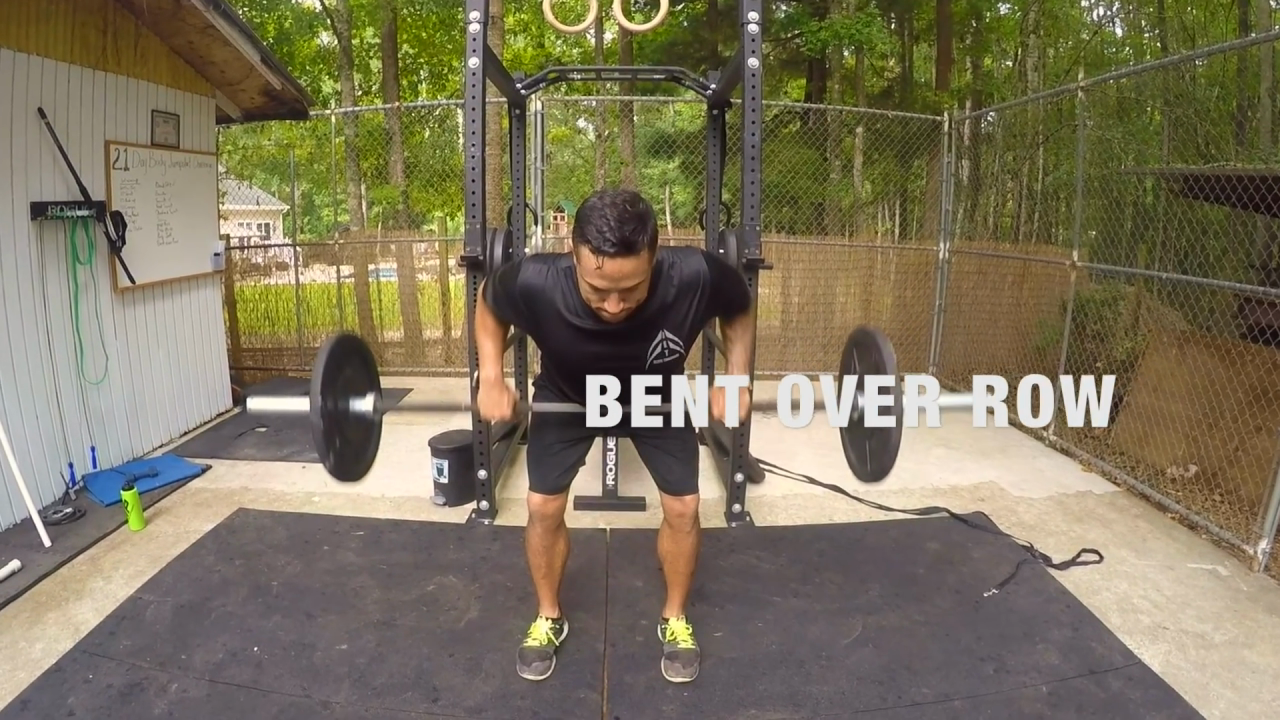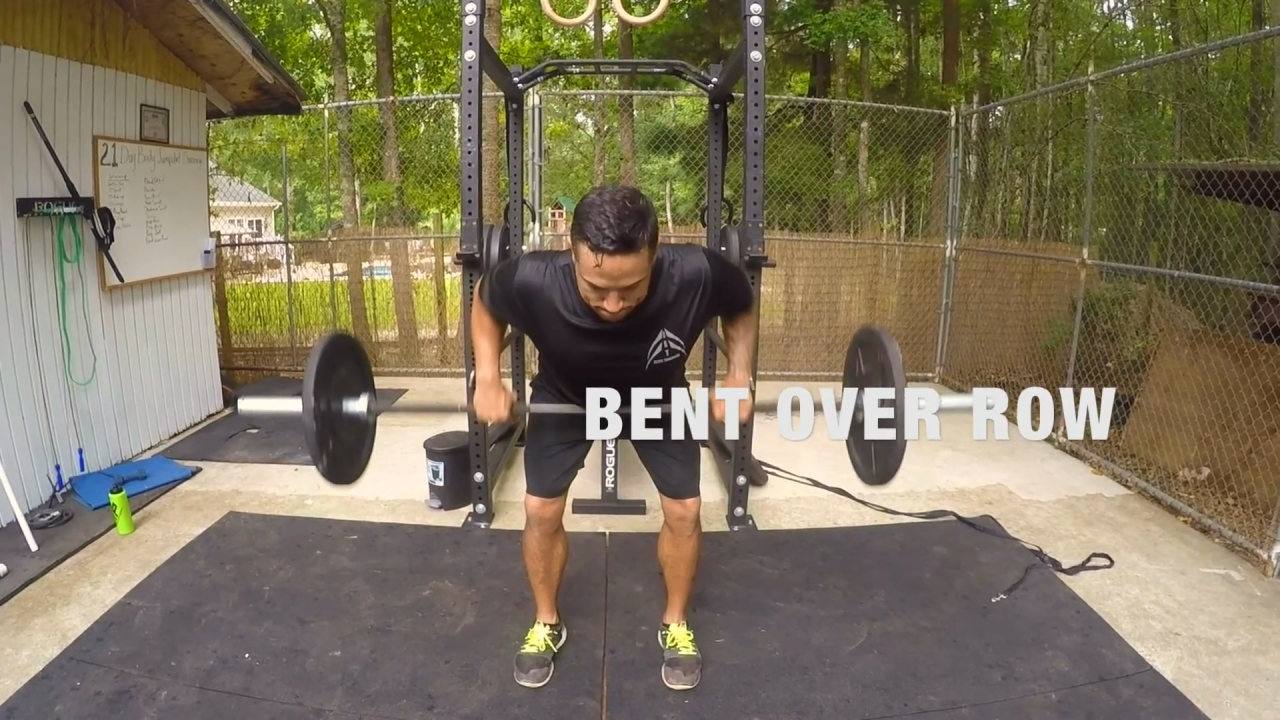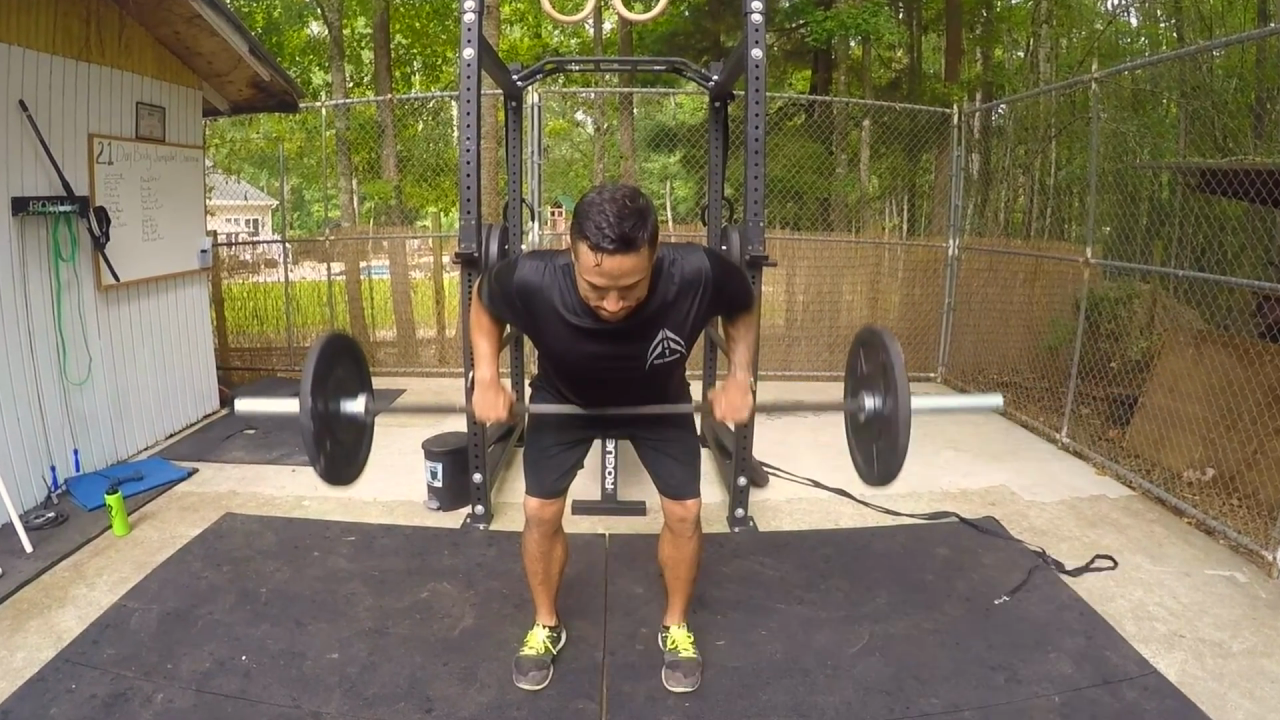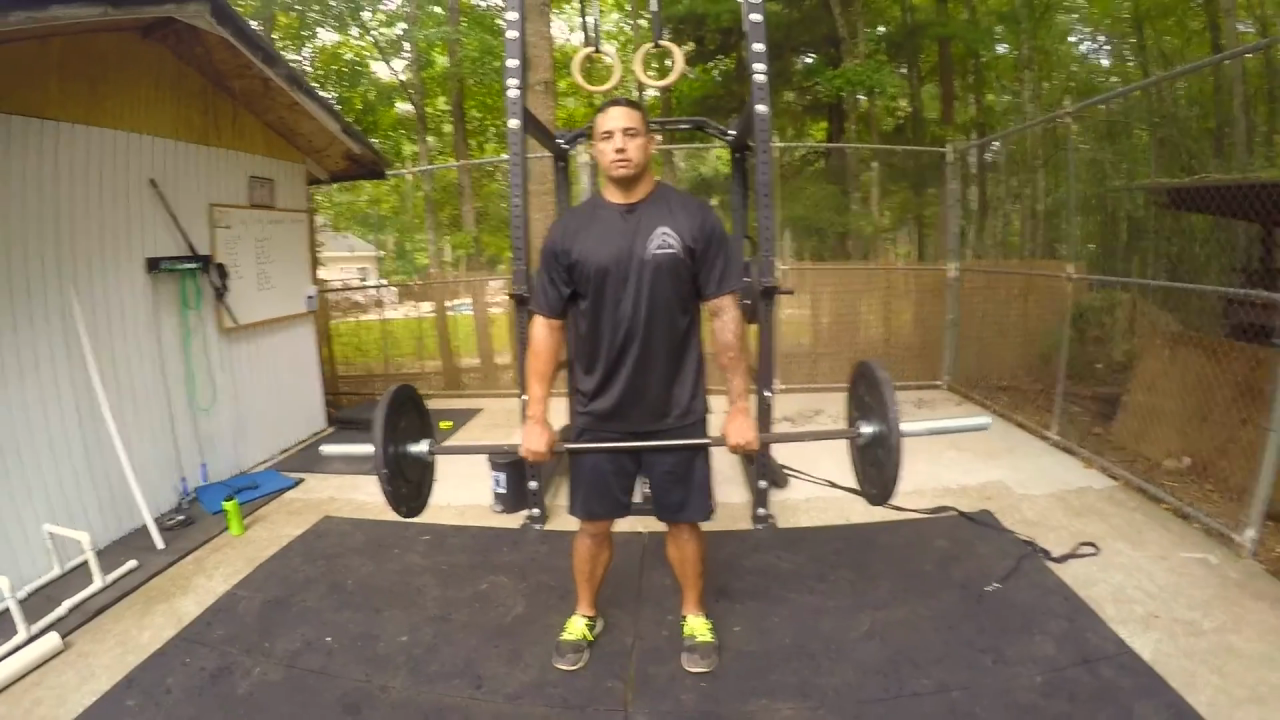
dt=0.5s
person 1, frame 1
left shoulder: (696, 275)
right shoulder: (534, 281)
left elbow: (739, 307)
right elbow: (488, 302)
left wrist: (736, 378)
right wrist: (491, 377)
left hip: (658, 397)
right hip: (565, 397)
left knee: (683, 506)
right knee: (543, 505)
left ankle: (674, 618)
right ankle: (548, 618)
person 1, frame 2
left shoulder: (697, 274)
right shoulder: (531, 280)
left elbow: (742, 307)
right elbow: (484, 301)
left wrist: (738, 378)
right wrist: (487, 378)
left hip: (659, 397)
right hip: (563, 398)
left knee: (684, 510)
right knee: (541, 508)
left ankle: (675, 625)
right ankle: (546, 623)
person 1, frame 3
left shoulder: (695, 272)
right shoulder: (530, 279)
left elbow: (742, 308)
right elbow: (485, 303)
left wrist: (739, 379)
right wrist: (486, 380)
left hip: (658, 405)
right hip: (563, 402)
left knee: (683, 511)
right knee: (542, 510)
left ankle: (675, 629)
right ankle: (546, 627)
person 1, frame 4
left shoulder: (694, 218)
right shoulder: (569, 230)
left elbow: (724, 313)
right elbow: (547, 325)
left wrist: (740, 406)
right wrist: (535, 416)
left hip: (677, 414)
right hip: (598, 415)
left knee: (683, 520)
right knee: (593, 523)
left ankle: (693, 616)
right ankle: (585, 615)
